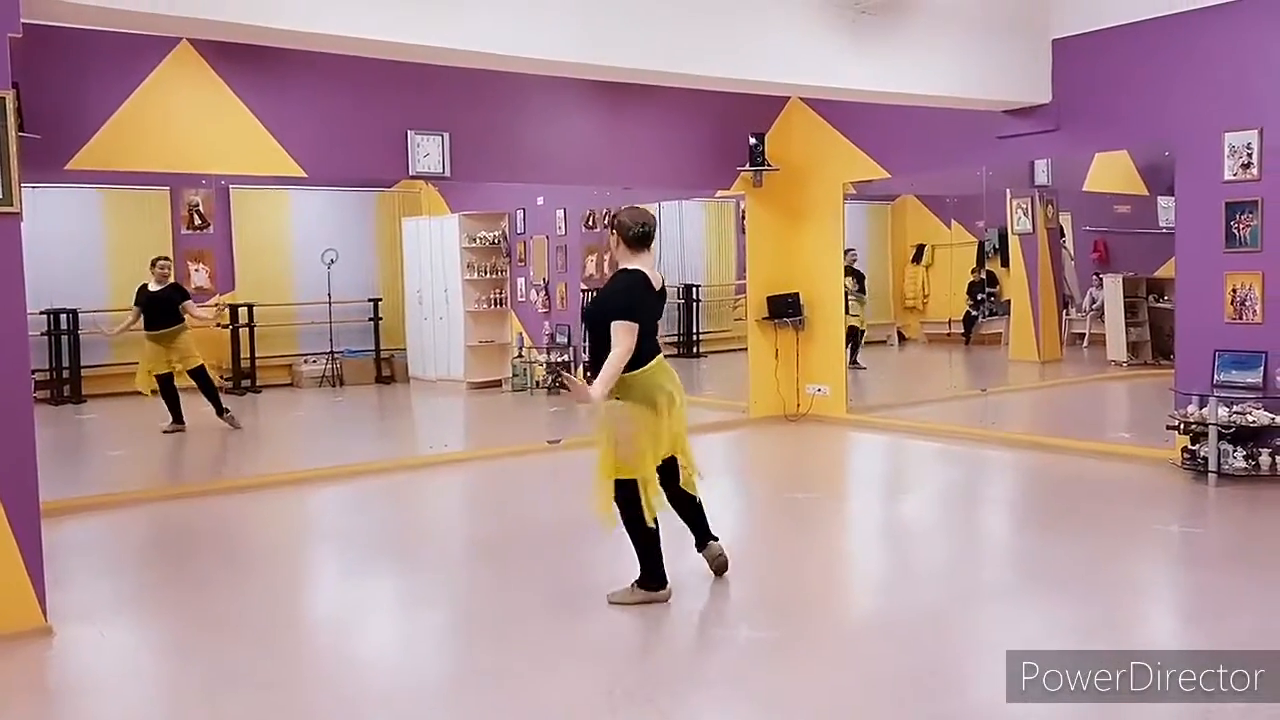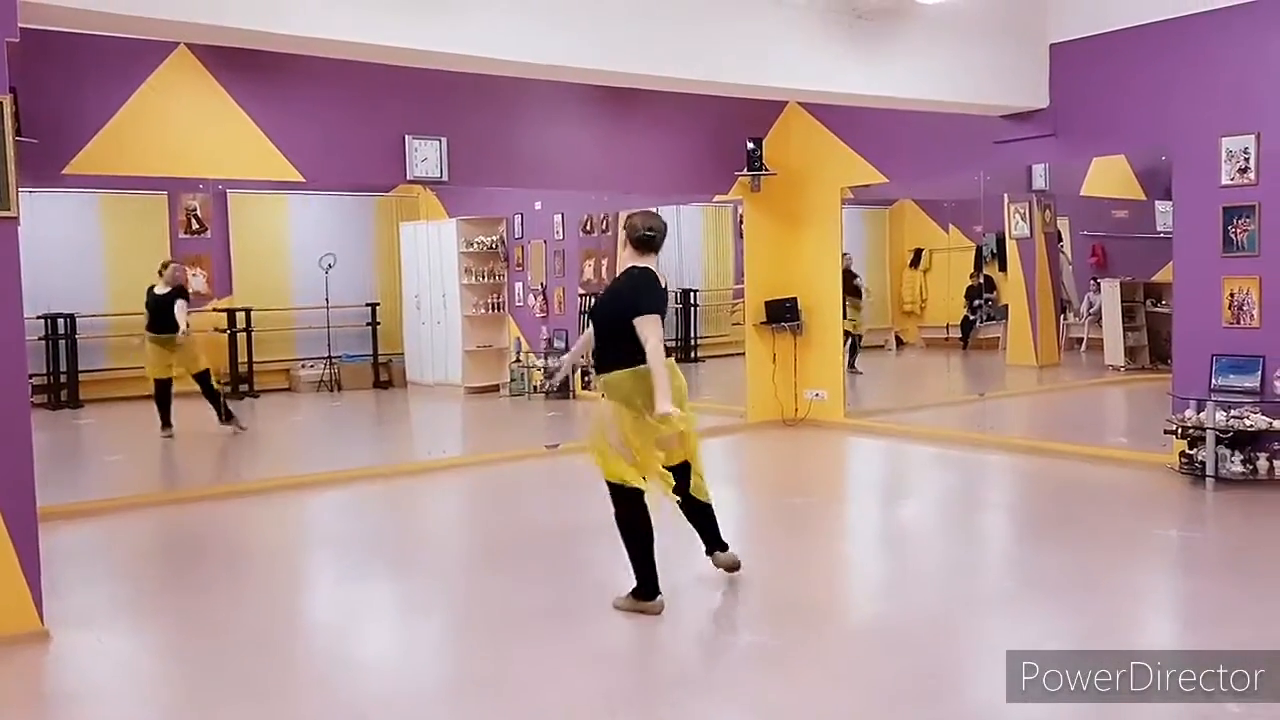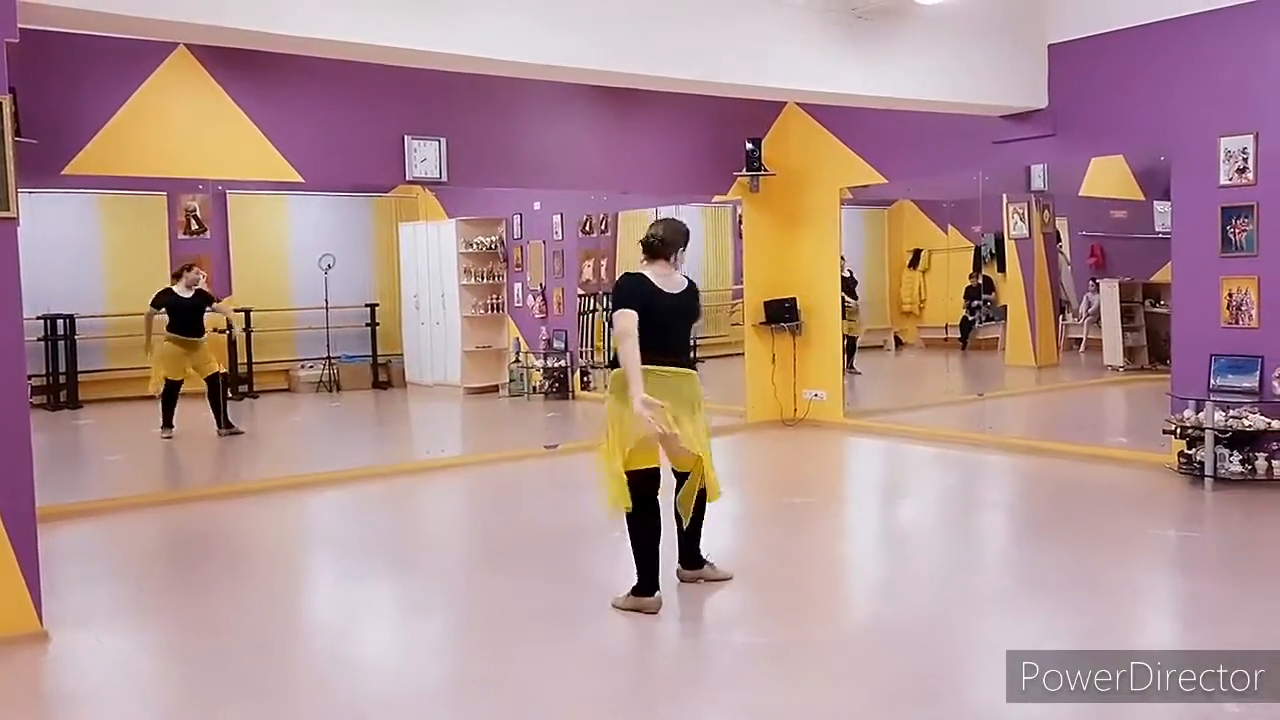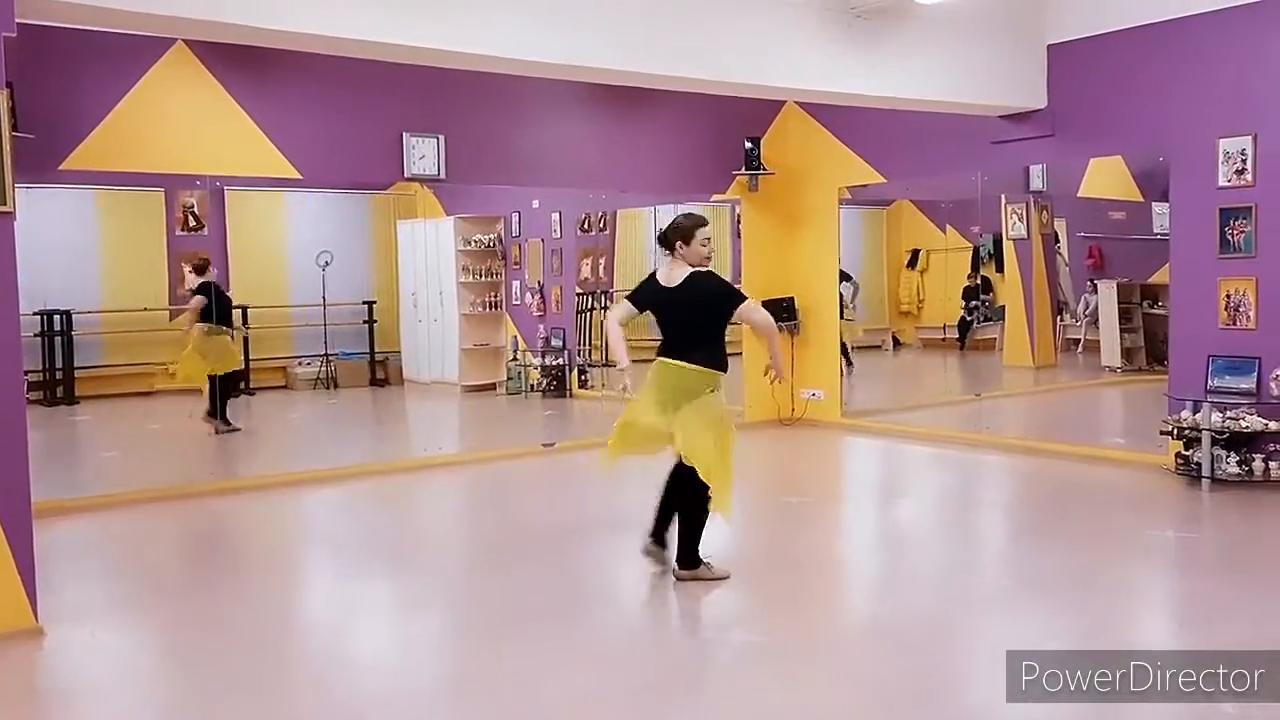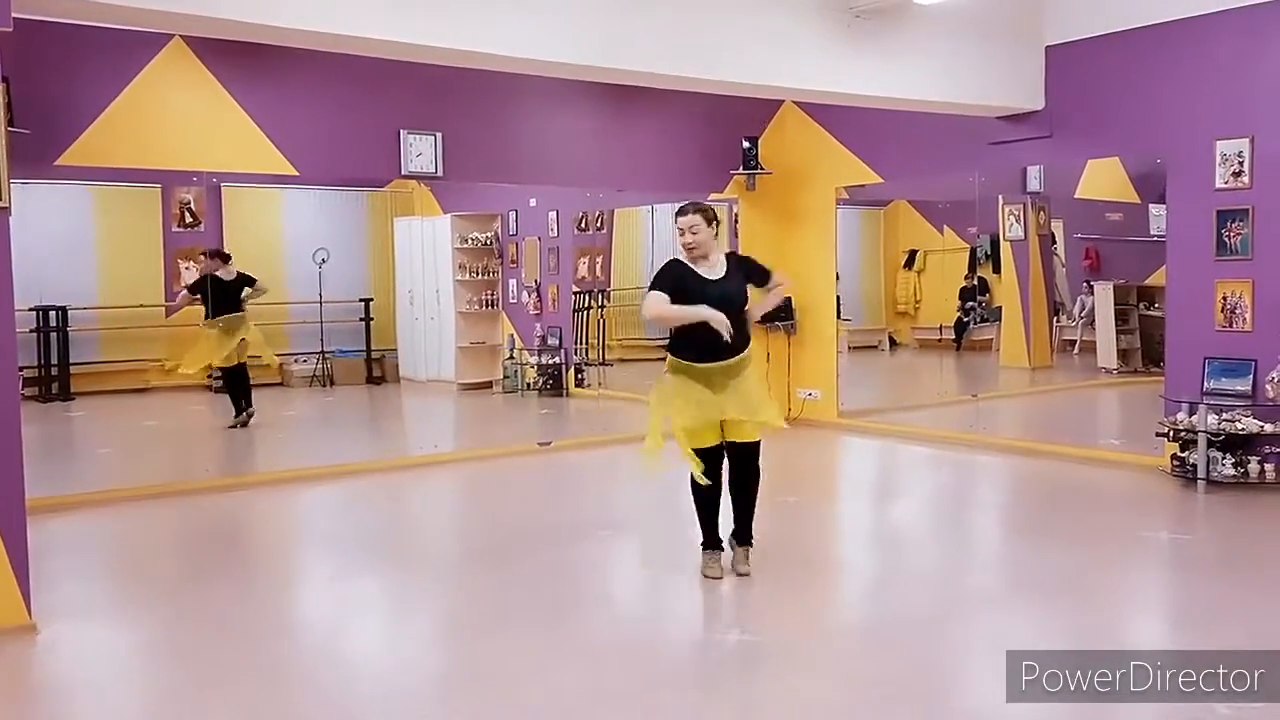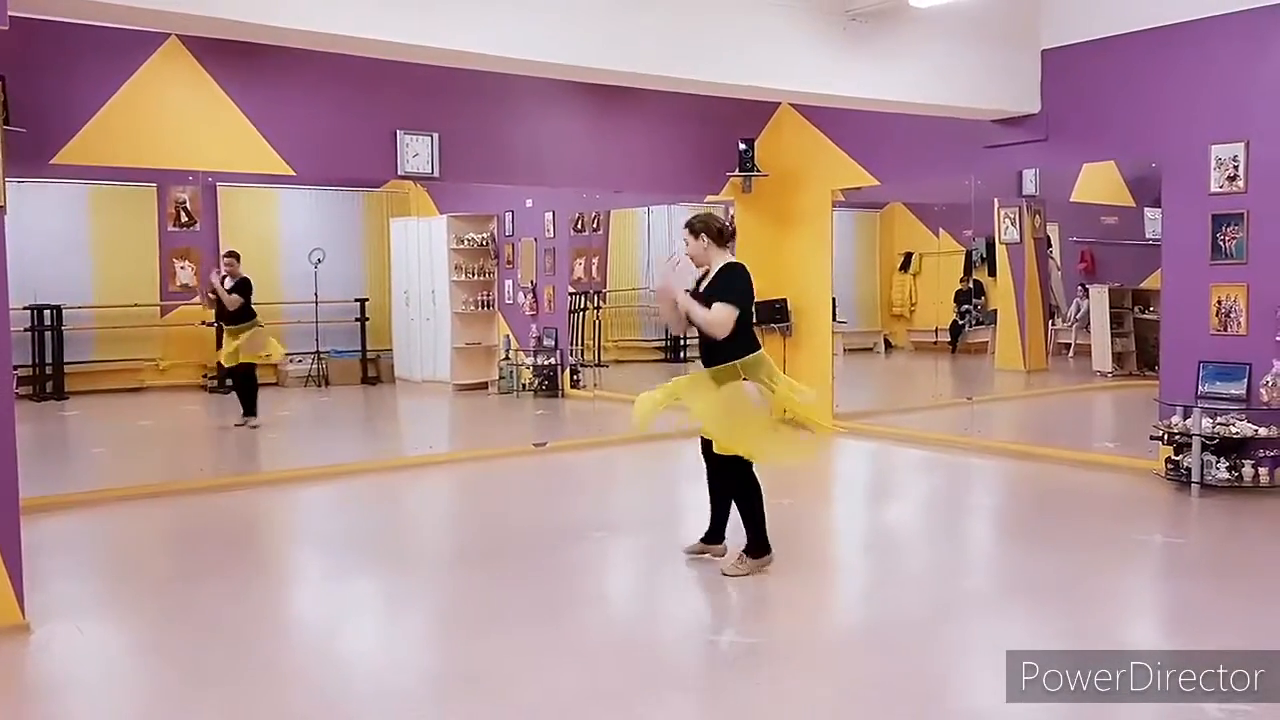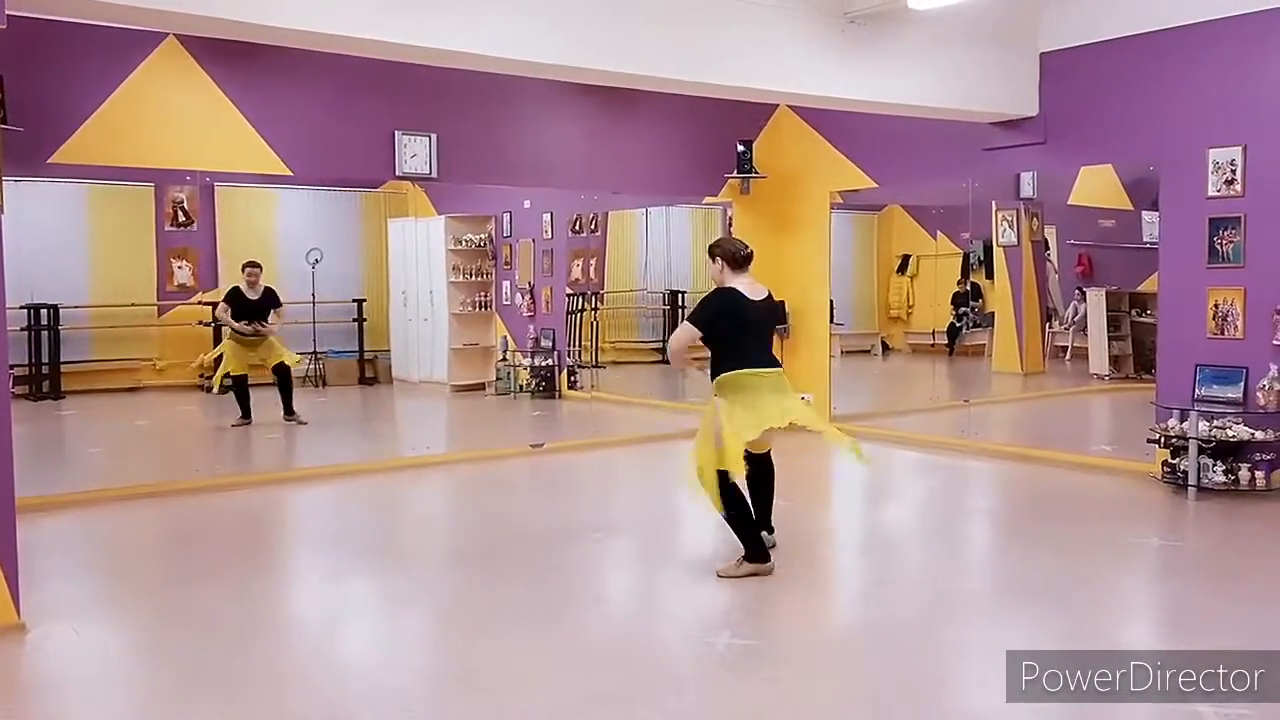
dt=0.3s
person 1, frame 1
left shoulder: (624, 283)
right shoulder: (652, 279)
left elbow: (622, 348)
left wrist: (597, 392)
left hip: (632, 394)
right hip: (658, 384)
left knee: (629, 487)
right knee: (669, 470)
left ankle: (653, 582)
right ankle: (708, 541)
person 1, frame 2
left shoulder: (633, 280)
right shoulder: (651, 279)
left elbow: (652, 342)
right elbow: (609, 329)
left wrist: (663, 399)
right wrist: (572, 357)
left hip: (628, 394)
right hip: (661, 389)
left knee: (626, 493)
right knee: (681, 472)
left ankle: (647, 592)
right ankle: (718, 548)
person 1, frame 3
left shoulder: (629, 285)
right shoulder: (689, 290)
left elbow: (626, 334)
left wrist: (636, 391)
left hip: (636, 396)
right hip: (683, 389)
left knee: (640, 488)
right knee: (693, 478)
left ankle: (646, 589)
right ankle: (691, 562)
person 1, frame 4
left shoulder: (658, 280)
right shoulder: (707, 284)
left elbow: (614, 319)
right elbow: (761, 321)
left wrist: (623, 363)
right wrist: (776, 358)
left hip: (669, 384)
right hip: (695, 390)
left knee: (690, 464)
right knee: (706, 470)
left ankle: (657, 537)
right ankle: (687, 562)
person 1, frame 5
left shoulder: (738, 263)
right shoulder: (673, 272)
left elbow: (781, 285)
right elbow: (652, 312)
left wrist: (758, 309)
right wrist: (702, 312)
left hip: (738, 374)
right hip: (690, 378)
left knee: (746, 457)
right knee: (708, 464)
left ankle: (742, 540)
right ankle: (710, 546)
person 1, frame 6
left shoulder: (730, 275)
right shoulder: (710, 277)
left elbow: (719, 328)
right elbow: (689, 324)
left wrist: (677, 296)
right wrist: (671, 292)
left hip: (744, 378)
right hip: (724, 377)
left knee: (733, 463)
right knee: (714, 454)
left ankle: (759, 550)
right ankle: (715, 538)
person 1, frame 7
left shoulder: (720, 299)
right shoulder: (768, 298)
left elbow: (676, 345)
left wrist: (682, 361)
left hip: (738, 394)
right hip: (772, 386)
left knee: (719, 475)
right knee: (759, 456)
left ankle: (756, 555)
right ankle: (764, 530)
person 2, frame 1
left shoulder: (176, 288)
right shoulder: (142, 290)
left elbow: (193, 310)
right elbow: (133, 317)
left wrist: (211, 316)
right wrist: (116, 331)
left hip: (178, 336)
right hip: (154, 341)
left knee: (200, 375)
right knee: (164, 382)
left ankle: (223, 412)
right ankle: (178, 421)
person 2, frame 2
left shoulder: (180, 290)
right shoulder: (151, 291)
left elbow: (180, 309)
left wrist: (183, 327)
right wrist: (144, 339)
left hip: (181, 341)
right hip: (157, 344)
left knee: (205, 379)
right knee: (162, 386)
left ankle: (226, 416)
right ankle: (166, 425)
person 2, frame 3
left shoulder: (202, 294)
right shoulder: (167, 294)
left elbow: (222, 308)
right elbow: (149, 315)
right wrist: (148, 341)
left hip: (198, 345)
right hip: (175, 344)
left knee: (217, 382)
right knee: (172, 386)
left ankle: (224, 424)
right ankle: (167, 425)
person 2, frame 4
left shoulder: (202, 286)
right shoulder: (209, 286)
right elbow: (194, 306)
right wrist: (192, 328)
left hip: (216, 336)
right hip: (214, 335)
left knee: (221, 378)
right knee: (230, 376)
left ankle: (221, 420)
right ankle: (213, 413)
person 2, frame 5
left shoulder: (206, 280)
right shoulder: (239, 276)
left elbow: (179, 302)
right elbow: (262, 289)
left wrist: (197, 299)
left hip: (219, 330)
right hip: (239, 325)
left knee: (228, 373)
right knee: (240, 369)
left ankle: (241, 413)
right ankle: (247, 408)
person 2, frame 6
left shoulder: (244, 282)
right shoulder: (223, 279)
left elbow: (231, 305)
right elbow: (210, 305)
left wrist: (216, 285)
right wrist: (206, 295)
left hip: (249, 331)
right hip: (231, 333)
left knee: (247, 371)
right knee: (235, 374)
left ankle: (252, 414)
right ankle: (247, 413)
person 2, frame 7
left shoulder: (269, 292)
right shoulder: (235, 291)
left elbow: (280, 315)
right elbow: (219, 312)
left wrist: (273, 329)
right wrist: (236, 326)
left hip: (264, 341)
right hip: (238, 342)
left knee: (284, 371)
right knee: (239, 381)
left ankle: (289, 412)
right ankle: (245, 416)
